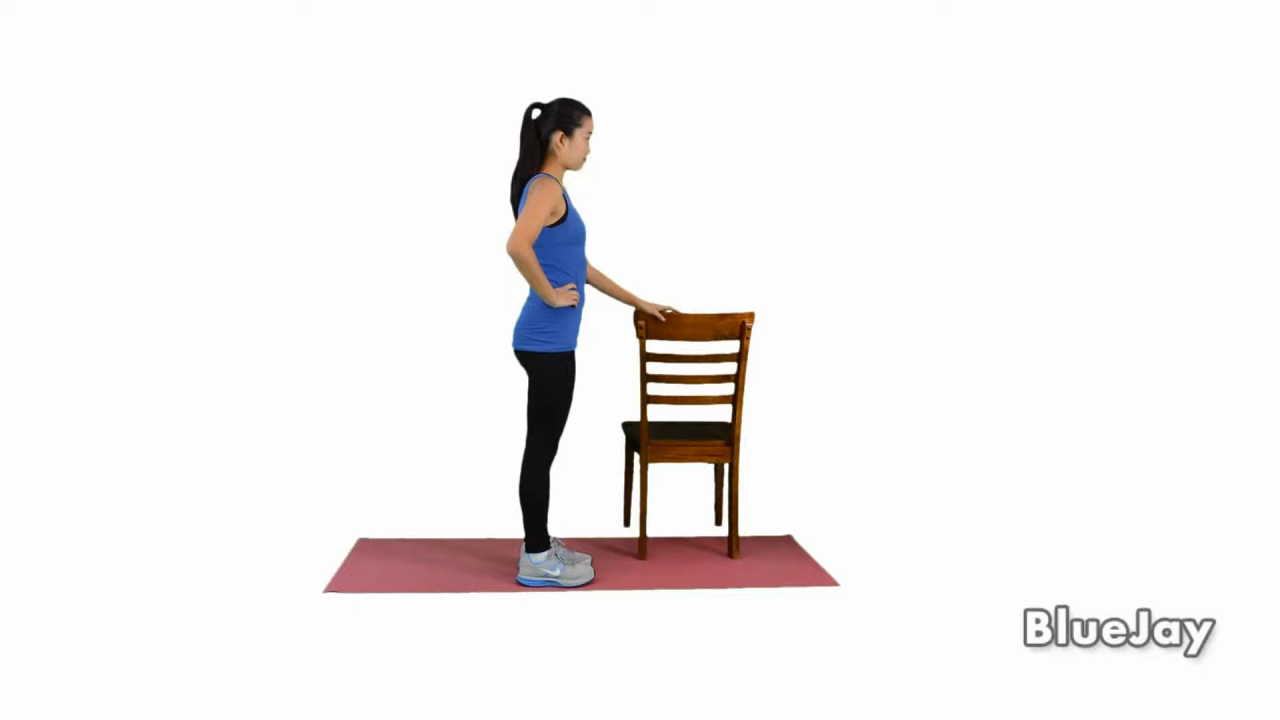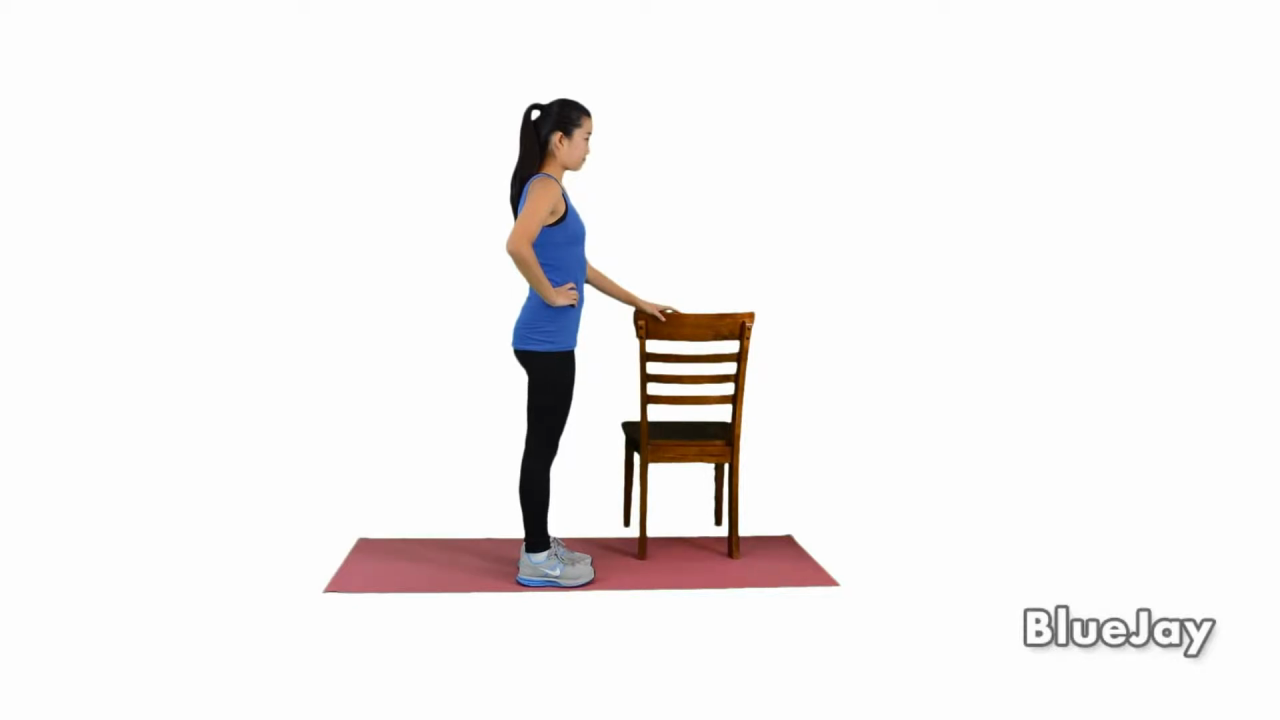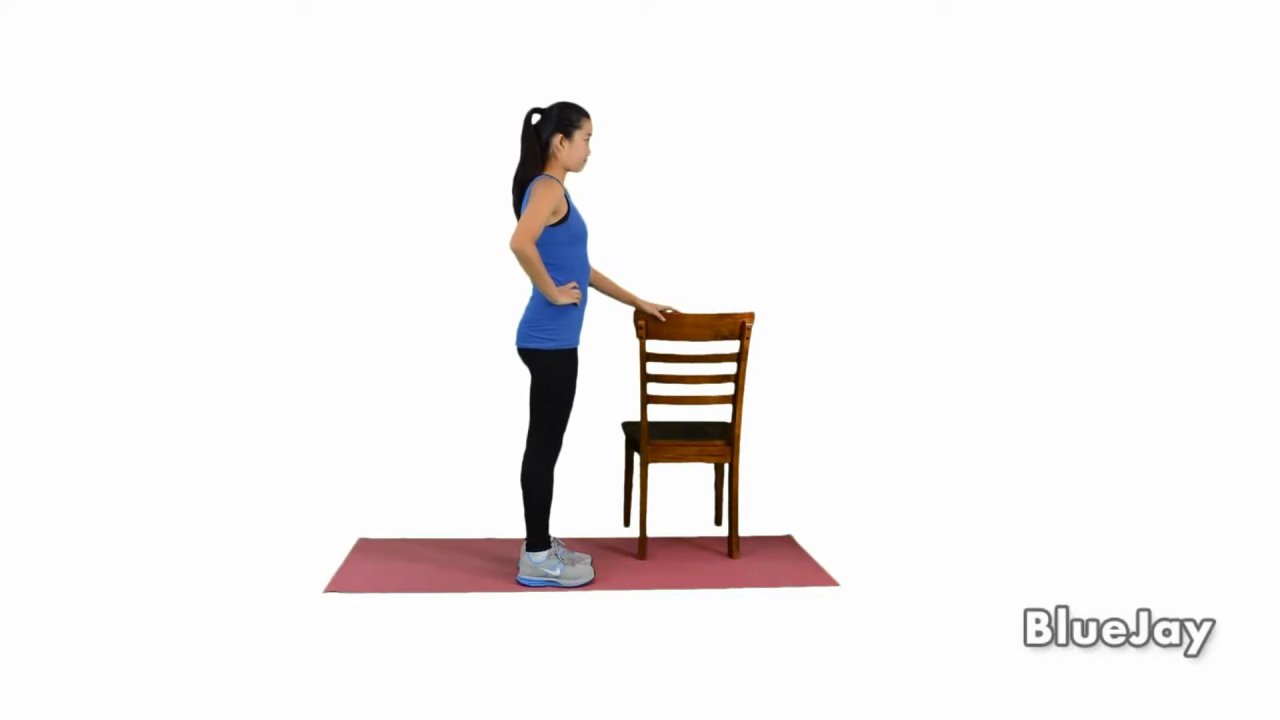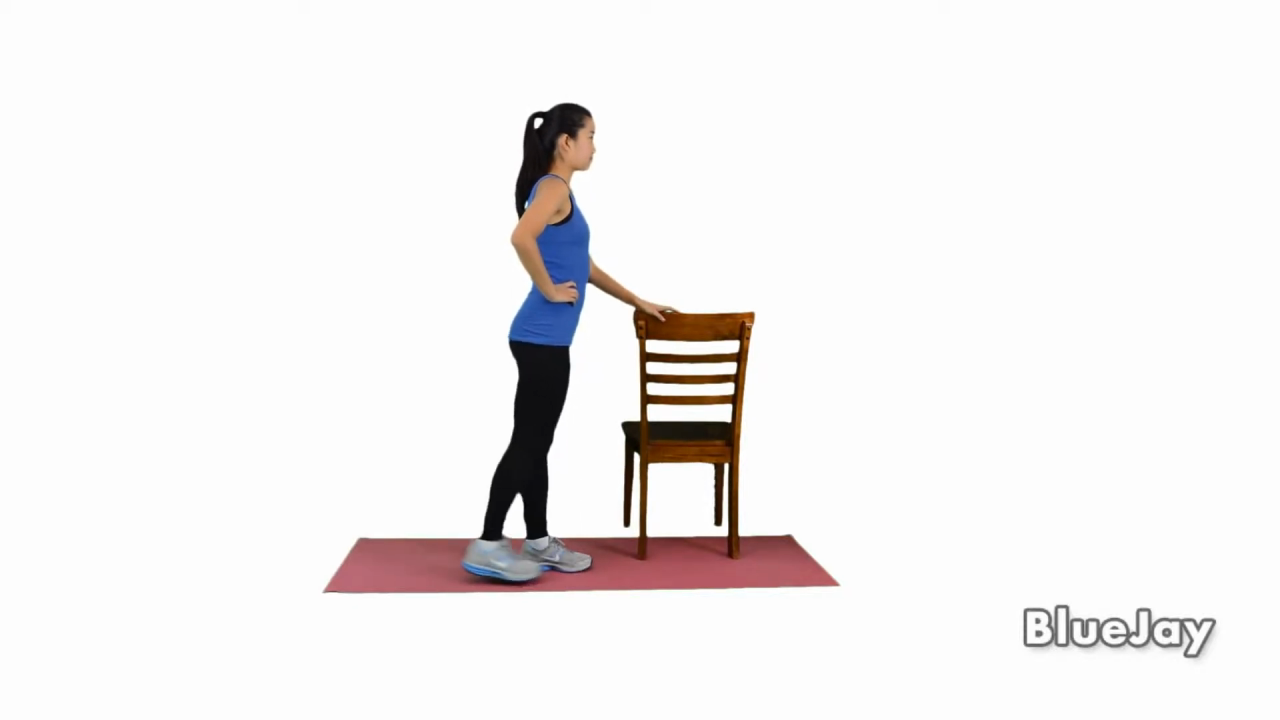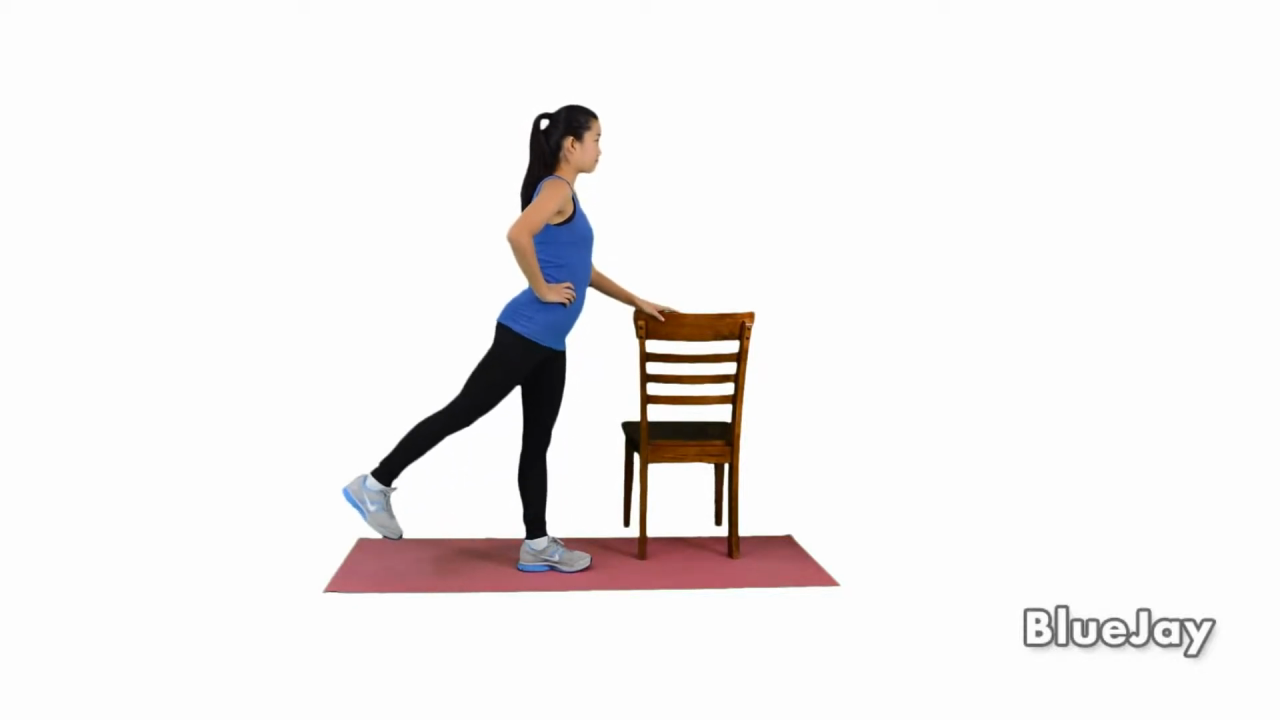
dt=1s
person 1, frame 1
left shoulder: (551, 189)
right shoulder: (545, 188)
left elbow: (581, 267)
right elbow: (518, 246)
left wrist: (639, 303)
right wrist: (550, 295)
left hip: (552, 341)
right hip: (546, 340)
left knee: (544, 447)
right knee: (541, 448)
left ankle: (540, 546)
right ankle: (537, 560)
person 1, frame 2
left shoulder: (550, 189)
right shoulder: (545, 187)
left elbow: (580, 267)
right elbow: (517, 245)
left wrist: (639, 303)
right wrist: (549, 294)
left hip: (552, 340)
right hip: (546, 340)
left knee: (544, 446)
right knee: (541, 448)
left ankle: (540, 546)
right ankle: (536, 560)
person 1, frame 3
left shoulder: (553, 190)
right shoulder: (547, 188)
left elbow: (581, 268)
right elbow: (521, 243)
left wrist: (639, 302)
right wrist: (552, 293)
left hip: (555, 339)
right hip: (549, 338)
left knee: (546, 444)
right knee: (544, 445)
left ankle: (541, 545)
right ankle: (536, 558)
person 1, frame 4
left shoulder: (559, 190)
right shoulder: (553, 187)
left elbow: (584, 265)
right elbow: (522, 238)
left wrist: (639, 302)
right wrist: (548, 289)
left hip: (550, 338)
right hip: (541, 336)
left knee: (537, 443)
right knee: (528, 441)
left ankle: (538, 542)
right ankle: (488, 545)
person 1, frame 5
left shoulder: (566, 194)
right shoulder: (556, 188)
left elbow: (582, 269)
right elbow: (518, 235)
left wrist: (636, 301)
right wrist: (541, 288)
left hip: (549, 342)
right hip: (527, 333)
left knee: (538, 443)
right knee: (461, 413)
left ankle: (537, 544)
right ankle: (375, 484)
